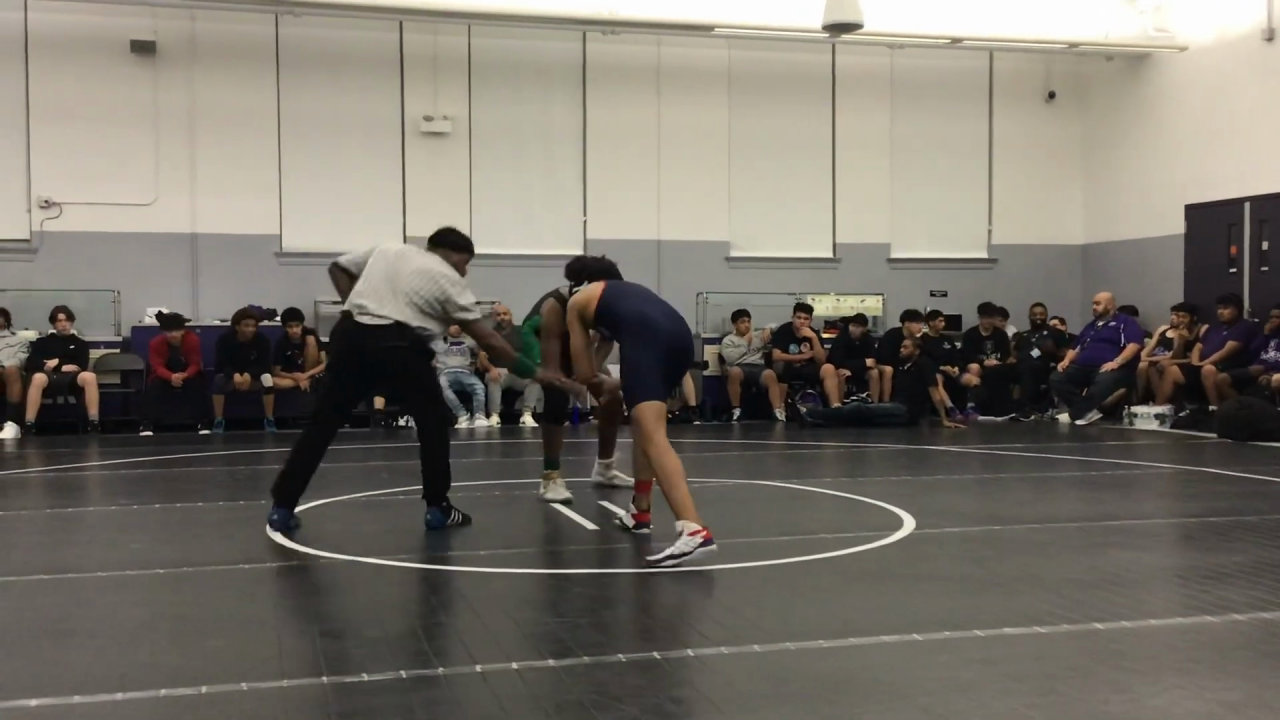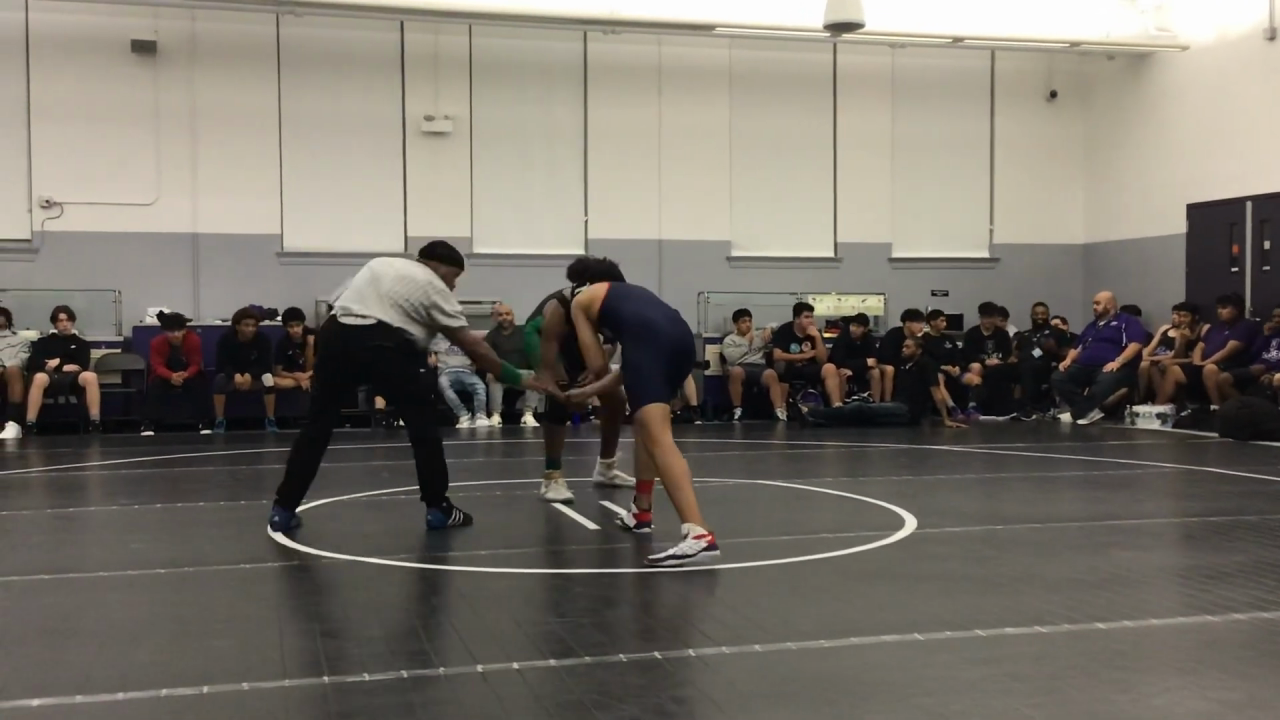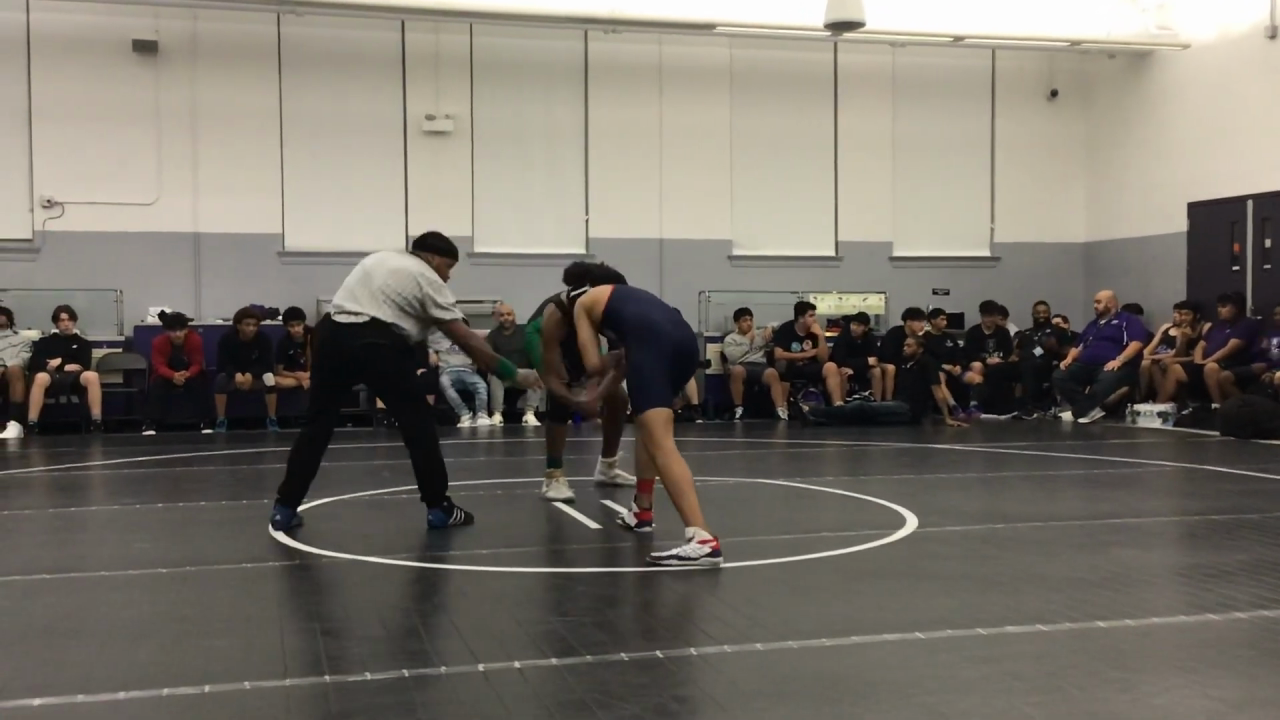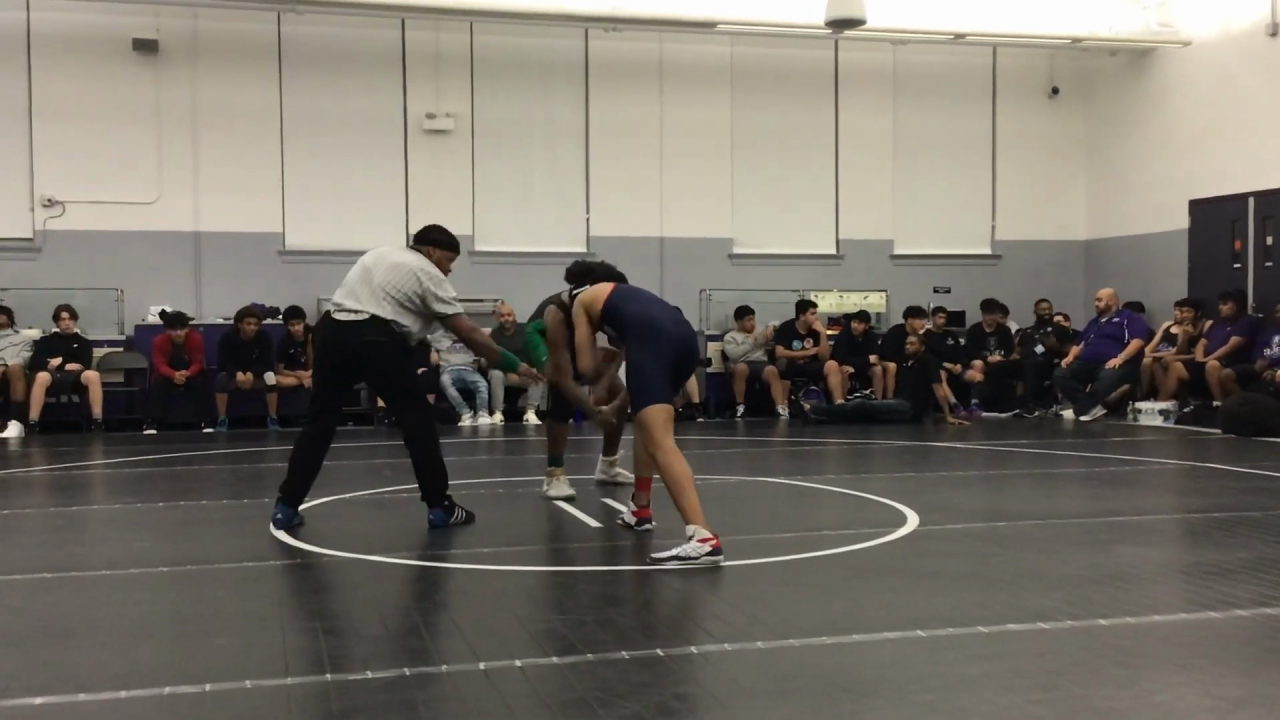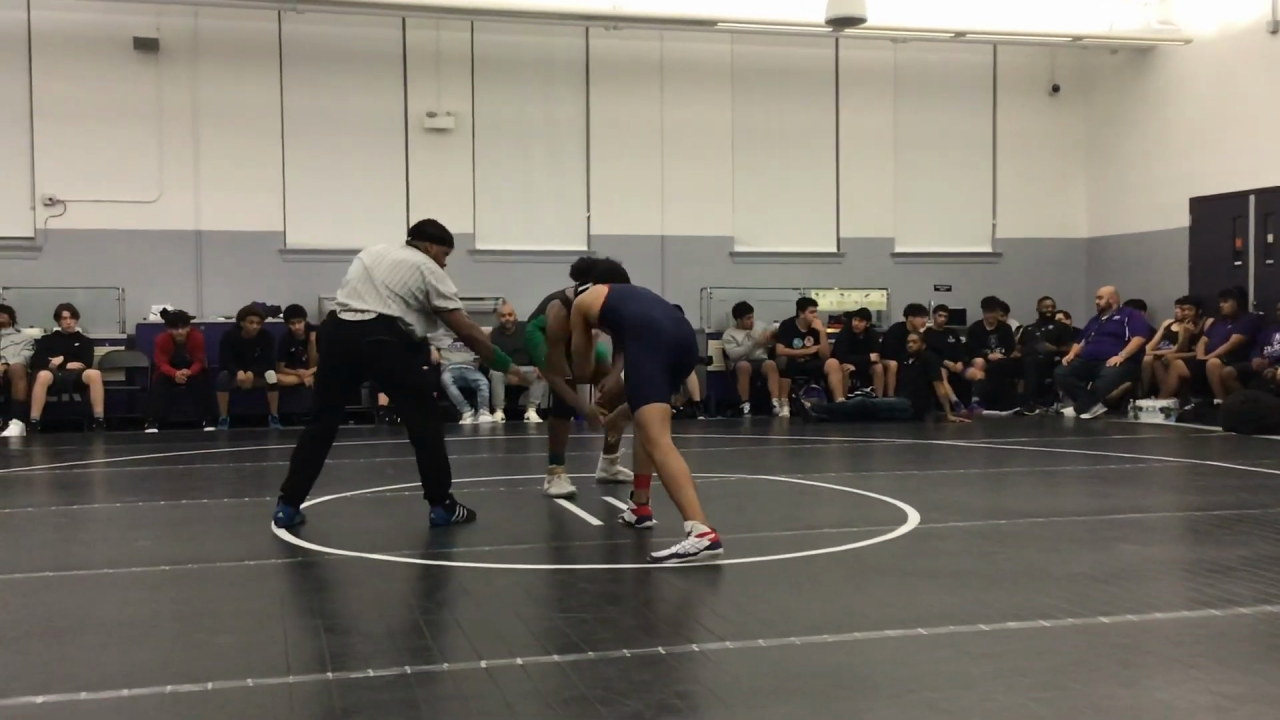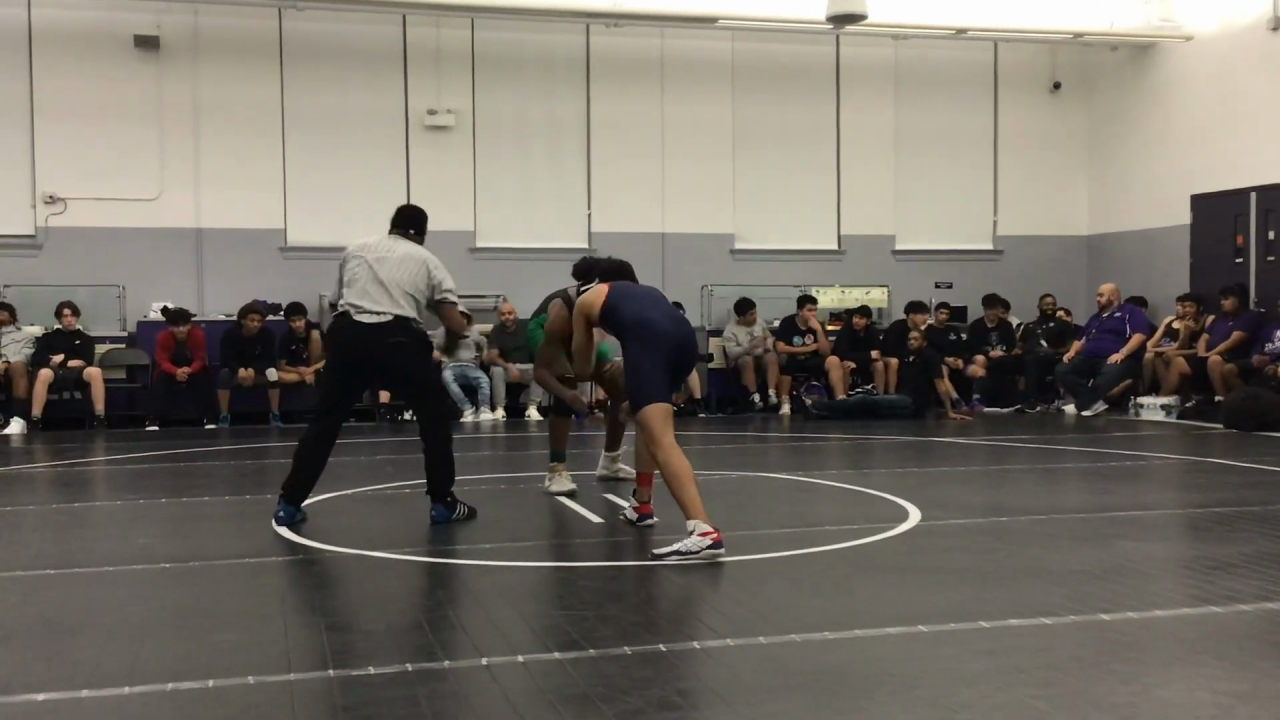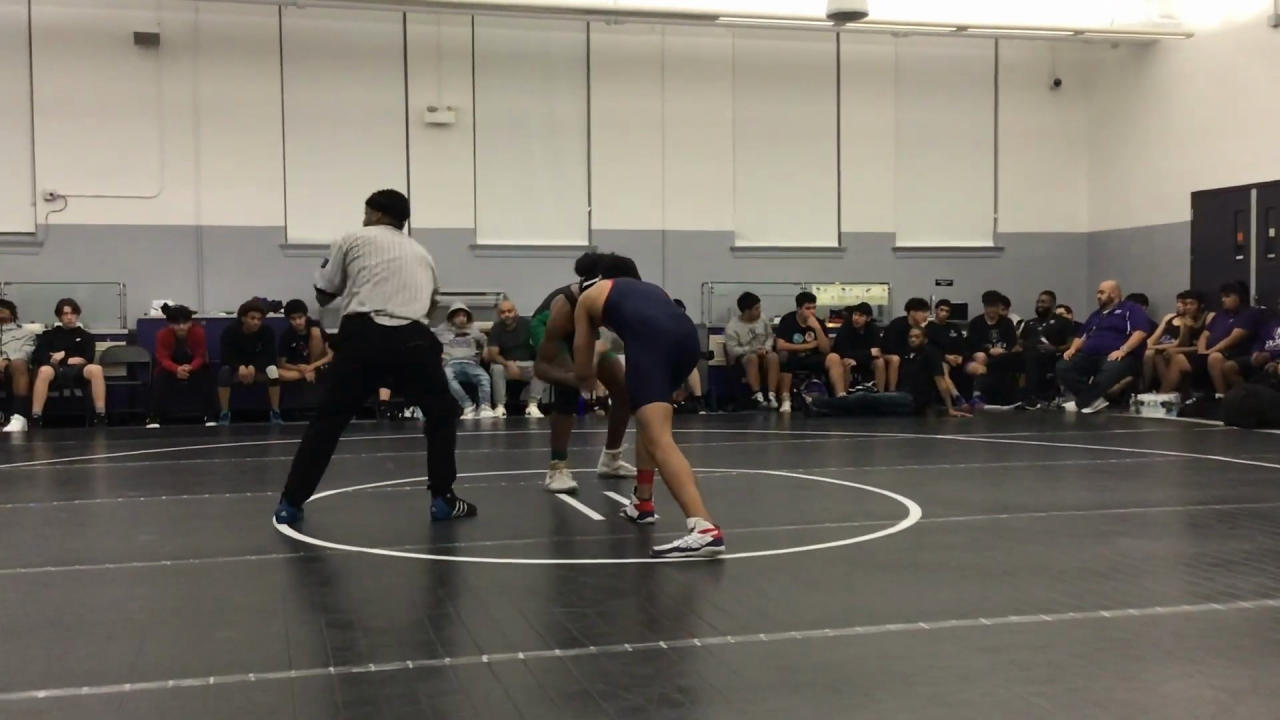
dt=0.2s
person 1, frame 1
left shoulder: (386, 251)
right shoulder: (448, 279)
left elbow: (339, 268)
right elbow: (487, 338)
right wrist: (530, 371)
left hip: (352, 335)
right hip: (398, 342)
left knee: (325, 420)
right knee: (434, 421)
left ankle: (282, 507)
right ankle: (438, 507)
person 1, frame 2
left shoulder: (379, 263)
right shoulder: (433, 287)
left elbow: (333, 300)
right elbow: (472, 345)
right wrist: (519, 379)
left hip: (335, 337)
right hip: (381, 344)
left knee: (319, 422)
right knee: (422, 422)
left ankle: (283, 509)
right ankle: (438, 508)
person 1, frame 3
left shoulder: (377, 258)
right shoulder: (428, 279)
right elbow: (466, 339)
right wrist: (513, 374)
left hip: (331, 334)
right hip: (375, 342)
left knee: (318, 421)
right knee: (417, 421)
left ankle: (285, 508)
right ankle: (438, 507)
person 1, frame 4
left shoulder: (378, 254)
right shoulder: (428, 274)
right elbow: (468, 333)
right wrist: (514, 366)
left hip: (332, 332)
right hip: (376, 340)
left knee: (320, 421)
right knee: (417, 421)
left ankle: (286, 507)
right ankle: (439, 507)
person 1, frame 5
left shoulder: (372, 252)
right shoulder: (427, 269)
right elbow: (466, 330)
right wrist: (504, 364)
left hip: (337, 332)
right hip: (382, 339)
left knee: (324, 420)
right knee: (424, 418)
left ankle: (287, 506)
right ankle: (441, 505)
person 1, frame 6
left shoulder: (356, 249)
right shoulder: (428, 261)
left elbow: (343, 295)
right elbow: (455, 324)
right wrist: (449, 345)
left hip: (349, 333)
right hip: (399, 339)
left knee: (327, 419)
right knee: (437, 414)
left ankle: (289, 505)
right ankle: (443, 503)
person 1, frame 7
left shoulder: (353, 240)
right shoulder: (422, 255)
left elbow: (323, 296)
right elbow: (429, 307)
left hip: (361, 335)
right hip: (411, 340)
left knee: (329, 418)
right knee: (442, 414)
left ankle: (290, 504)
right ankle: (443, 499)
person 2, frame 1
left shoulder: (578, 301)
right shoulder: (631, 291)
left elbow: (584, 374)
left wrist: (598, 379)
right wrist: (617, 385)
left hip: (645, 337)
right hip: (680, 333)
left knee: (653, 437)
right knee: (644, 423)
left ankle: (694, 530)
right ankle: (640, 512)
person 2, frame 2
left shoulder: (582, 300)
right shoulder: (630, 293)
left elbow: (597, 366)
right elbow: (631, 369)
right wrist: (590, 391)
left hip: (648, 340)
right hip: (682, 337)
left knee: (658, 440)
right knee: (645, 424)
left ankle: (699, 534)
right ankle: (641, 511)
person 2, frame 3
left shoulder: (584, 302)
right shoulder: (629, 297)
left elbow: (594, 365)
right elbow: (623, 365)
left wrist: (613, 360)
right wrist: (596, 395)
left hip: (652, 343)
right hip: (686, 340)
left knee: (660, 444)
right knee: (647, 423)
left ankle: (702, 539)
right ankle: (641, 511)
person 2, frame 4
left shoulder: (583, 300)
right shoulder: (628, 297)
left elbow: (587, 368)
left wrist: (603, 368)
right wrist: (614, 408)
left hip: (652, 342)
right hip: (686, 338)
left knee: (659, 443)
right knee: (645, 422)
left ankle: (703, 538)
right ankle: (640, 509)
person 2, frame 5
left shoulder: (583, 301)
right shoulder: (634, 294)
left elbow: (582, 372)
left hip: (650, 341)
right hip: (684, 336)
left knee: (657, 441)
right knee: (645, 421)
left ankle: (702, 532)
right ankle: (639, 506)
person 2, frame 6
left shoulder: (585, 300)
right shoulder: (646, 291)
left elbow: (582, 371)
right wrist: (635, 399)
left hip: (648, 340)
right hip: (684, 335)
left knee: (660, 441)
right knee: (647, 420)
left ankle: (704, 532)
right ankle: (641, 505)
person 2, frame 7
left shoulder: (588, 297)
right shoulder: (650, 288)
left elbow: (582, 372)
left wrist: (593, 378)
left hip: (649, 339)
right hip: (686, 334)
left knee: (658, 440)
right knee: (648, 421)
left ankle: (704, 529)
right ankle: (642, 503)
person 3, frame 1
right shoulder: (555, 308)
left elbow: (607, 339)
right elbow: (550, 370)
left wrist: (594, 367)
right wrist: (578, 389)
right hip: (539, 335)
left knee: (613, 399)
right knee: (557, 395)
left ankle: (604, 468)
right ankle: (550, 478)
person 3, frame 2
right shoulder: (558, 310)
left elbow: (612, 343)
right elbow: (546, 372)
left hip: (577, 338)
right hip: (541, 335)
left knee: (616, 399)
left ankle: (606, 468)
right ankle: (552, 478)
person 3, frame 3
right shoulder: (556, 314)
right elbow: (549, 378)
right wrist: (574, 399)
left hip: (578, 339)
right hip: (541, 336)
left knee: (619, 399)
right knee: (561, 396)
left ankle: (607, 468)
right ankle: (553, 477)
person 3, frame 4
right shoulder: (558, 314)
left elbow: (617, 352)
right elbow: (565, 380)
left wrist: (603, 384)
right wrist: (594, 410)
right hip: (542, 335)
left knee: (618, 396)
right knee: (562, 394)
left ankle: (608, 466)
right ankle: (554, 476)
person 3, frame 5
right shoulder: (561, 311)
right elbow: (554, 376)
left wrist: (614, 375)
right wrist: (583, 409)
right hip: (543, 332)
left knee: (619, 393)
right knee: (564, 393)
left ankle: (609, 464)
right ankle: (555, 473)
person 3, frame 6
right shoulder: (563, 311)
right elbow: (540, 371)
left wrist: (624, 363)
right wrist: (566, 394)
right hip: (544, 330)
left knee: (622, 390)
right knee: (567, 387)
left ankle: (610, 462)
right ankle: (556, 471)
person 3, frame 7
right shoulder: (566, 306)
right elbow: (541, 366)
right wrist: (572, 378)
right hip: (547, 326)
left knee: (625, 389)
right knee: (569, 388)
left ankle: (611, 459)
right ankle: (557, 469)
